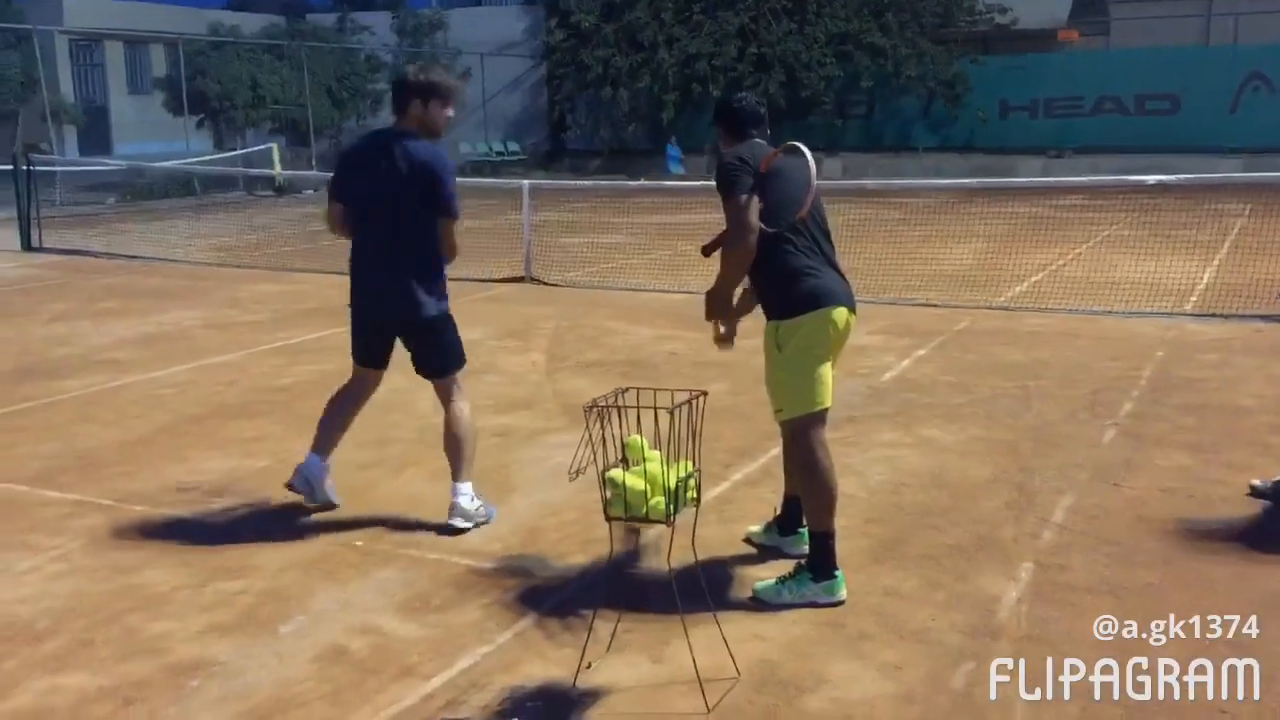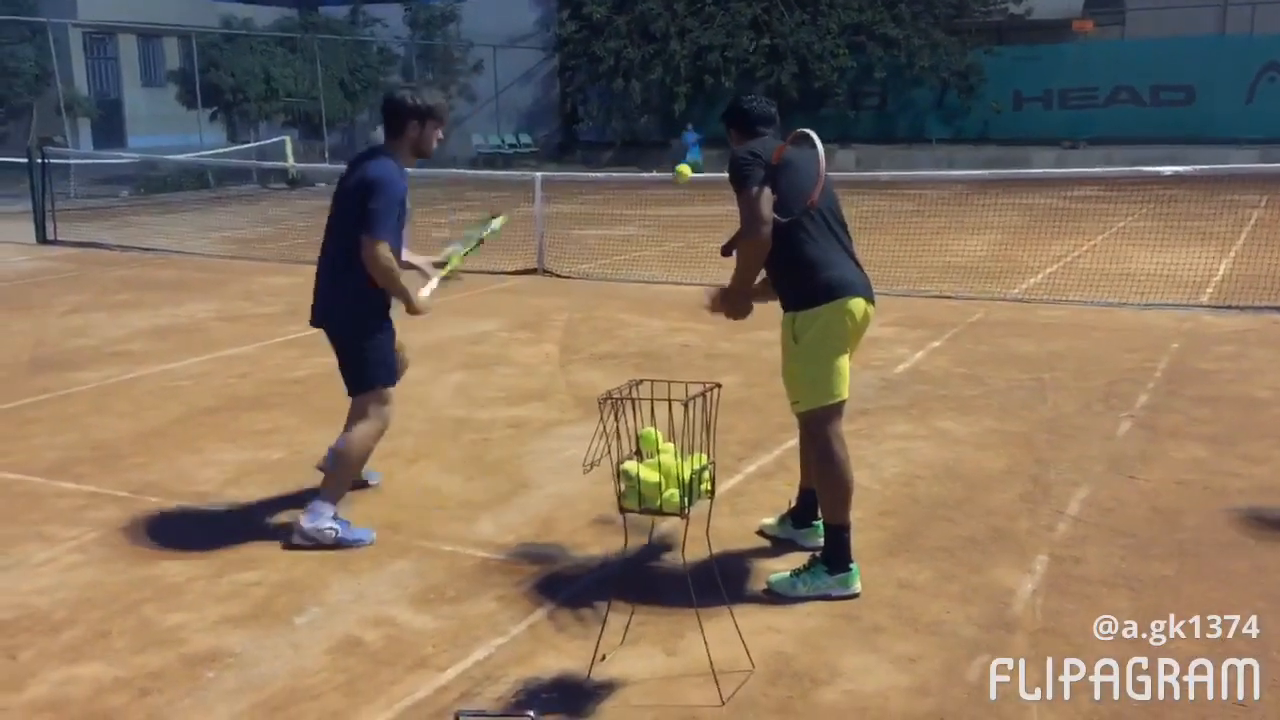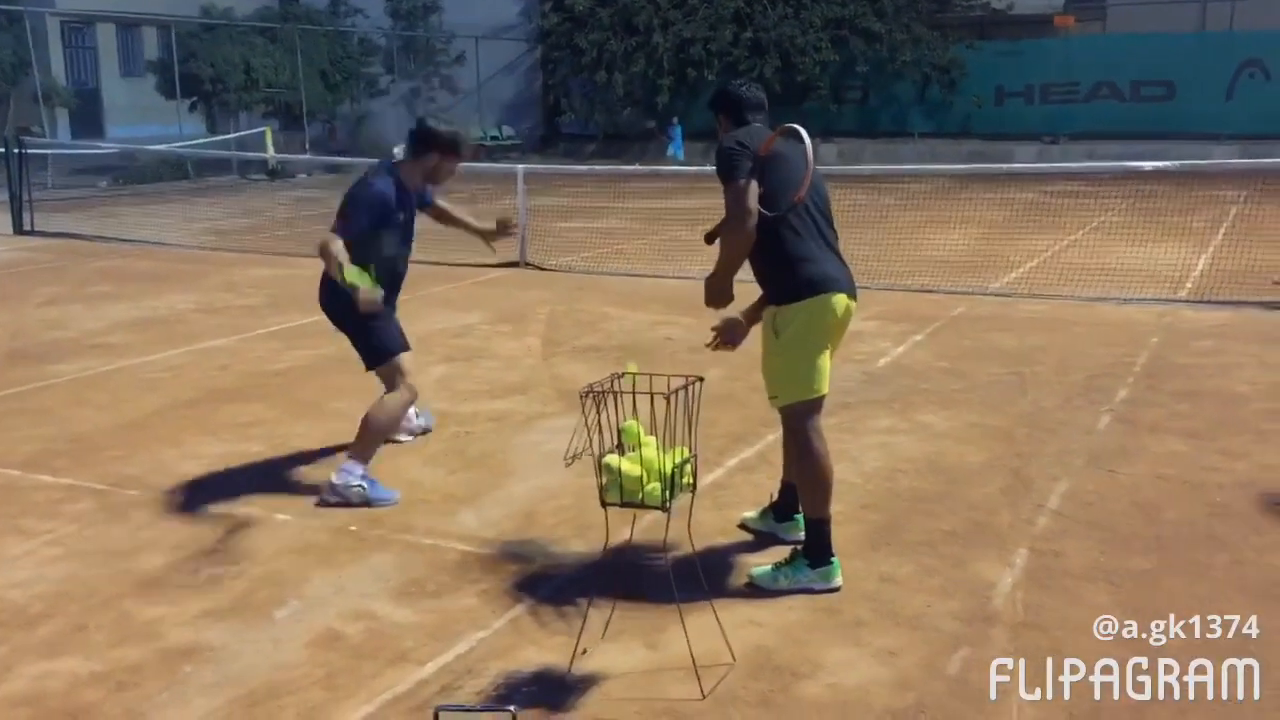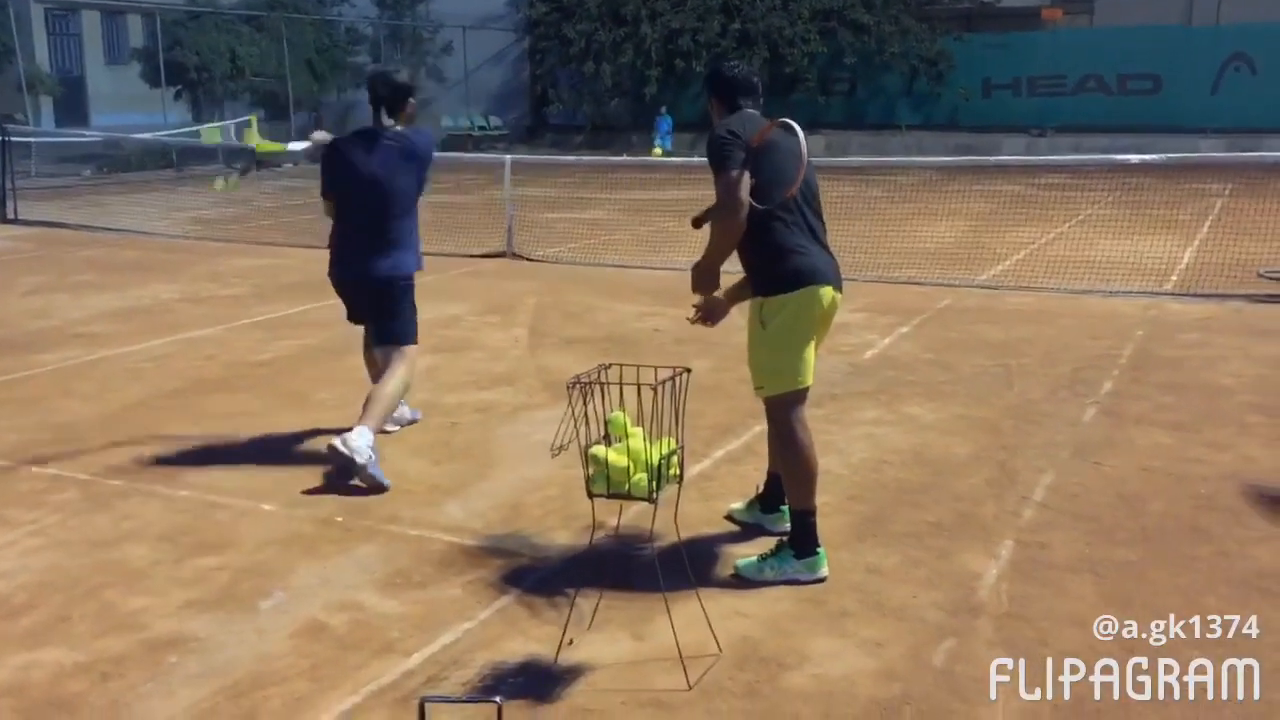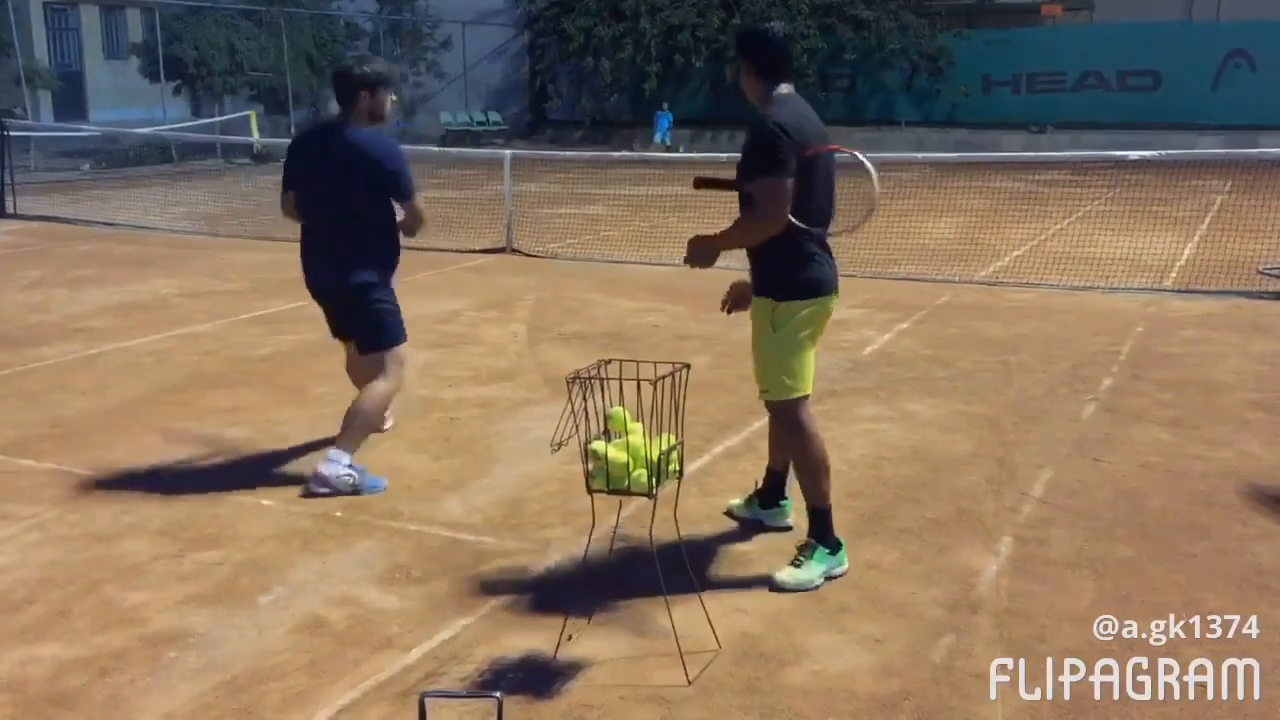
dt=0.5s
person 1, frame 1
left shoulder: (735, 162)
right shoulder: (789, 164)
left elbow: (745, 236)
left wrist: (720, 294)
right wrist: (737, 312)
left hip: (803, 309)
right hip: (832, 300)
left knee: (806, 431)
right knee: (795, 422)
left ankle: (823, 572)
right ankle: (790, 526)
person 1, frame 2
left shoulder: (749, 157)
right shoulder: (801, 159)
left elbow: (760, 227)
left wrist: (738, 288)
right wrist: (748, 295)
left hip: (823, 302)
right hip: (851, 293)
left knee: (823, 424)
right knee: (812, 415)
left ankle: (838, 565)
right ankle: (806, 517)
person 1, frame 3
left shoulder: (736, 146)
right shoulder: (791, 151)
left elbow: (744, 219)
left wrist: (719, 279)
right wrist: (747, 320)
left hip: (805, 297)
right hip: (834, 289)
left knee: (802, 417)
right knee: (795, 410)
left ankle: (818, 559)
right ankle: (786, 512)
person 1, frame 4
left shoulder: (728, 135)
right shoulder: (783, 138)
left elbow: (735, 210)
left wrist: (707, 267)
right wrist: (728, 297)
left hip: (790, 288)
right hip: (820, 279)
left knee: (786, 409)
right knee: (780, 403)
left ankle: (804, 549)
right ankle: (772, 503)
person 1, frame 5
left shoulder: (771, 125)
right shoulder: (804, 118)
left elbow: (770, 216)
left wrist: (713, 245)
right wrist: (755, 281)
left hip: (791, 290)
right hip: (804, 280)
left knee: (792, 409)
right knee: (782, 401)
left ankle: (826, 545)
right ankle: (772, 498)
person 2, frame 1
left shoulder: (355, 153)
right shoulder: (432, 160)
left elbow: (336, 221)
right elbow: (449, 242)
left hip: (368, 294)
right hip: (420, 299)
left knee: (361, 383)
right knee: (452, 395)
left ankle: (313, 471)
right ankle: (464, 499)
person 2, frame 2
left shoulder: (374, 171)
right shoulder: (386, 180)
right elbow: (375, 256)
left wrist: (417, 262)
right wrist: (410, 296)
left hip: (350, 305)
right hip: (354, 310)
left knee: (392, 366)
right knee: (376, 411)
left ankle: (340, 463)
right ankle: (319, 517)
person 2, frame 3
left shoulder: (410, 185)
right shoulder: (378, 192)
left elbow: (434, 206)
right elbow: (330, 244)
left wrist: (483, 230)
right wrist: (356, 286)
left hip: (371, 297)
right hip: (354, 301)
left knee: (397, 363)
right knee: (404, 384)
left ankle: (401, 419)
right ankle: (349, 478)
person 2, frame 4
left shoulder: (341, 149)
right shoulder: (422, 145)
left elbow: (331, 208)
left hip: (345, 269)
right hip: (393, 270)
left knee: (376, 332)
right knee: (401, 363)
left ankle: (389, 409)
right ankle: (359, 439)
person 2, frame 5
left shoulder: (304, 143)
right shoulder: (382, 149)
left elbow: (291, 207)
right elbow: (415, 219)
right wrist: (396, 228)
left hip: (318, 274)
right hip: (363, 275)
left knee: (358, 350)
right knee: (389, 372)
left ankle: (373, 412)
right ankle: (334, 466)
